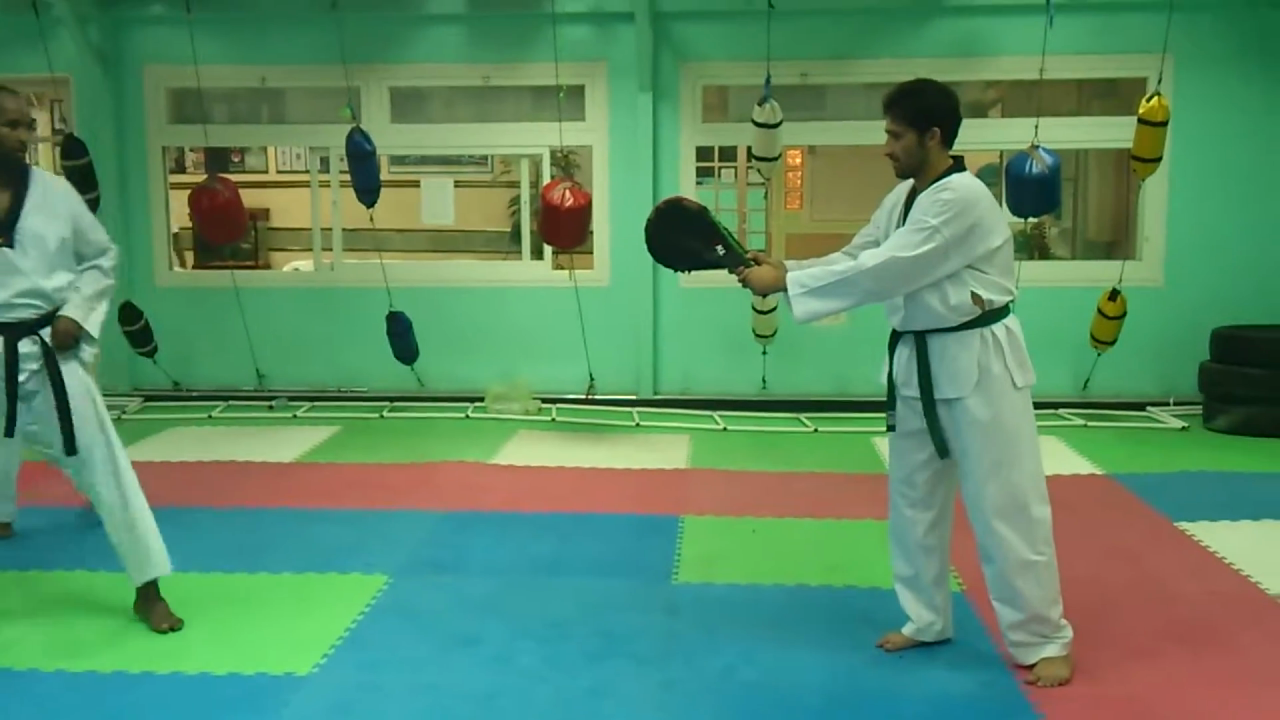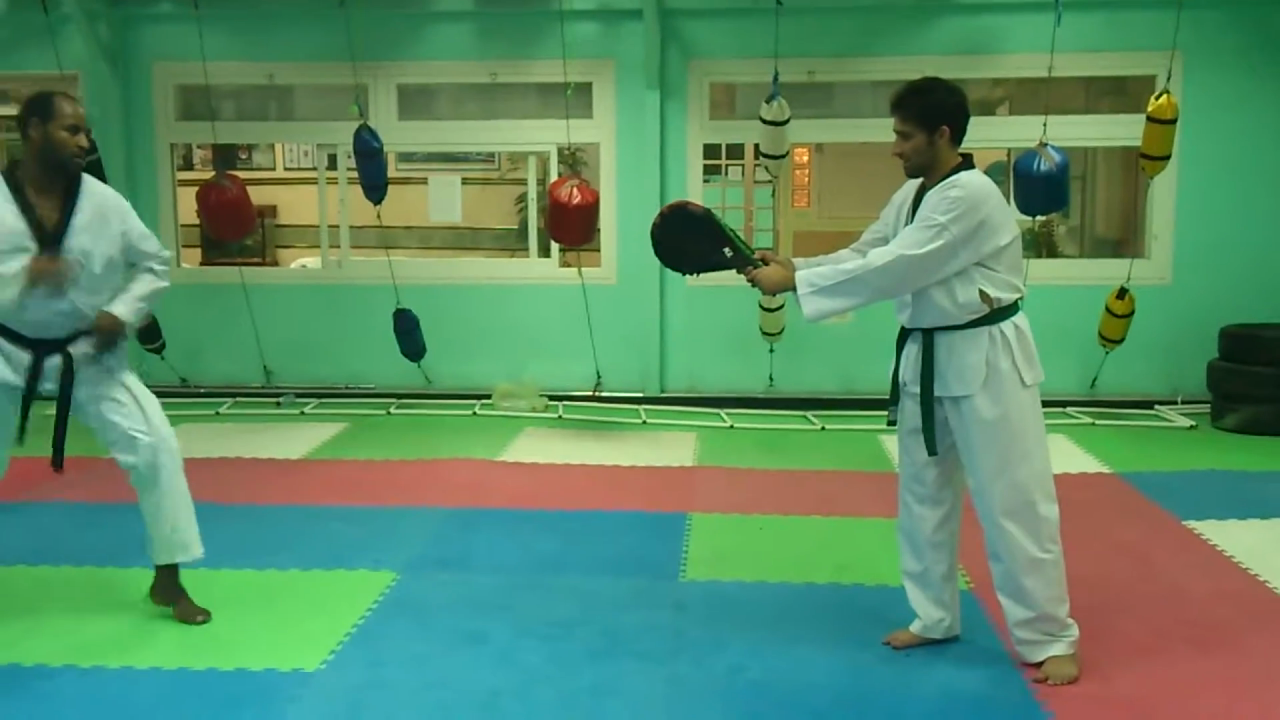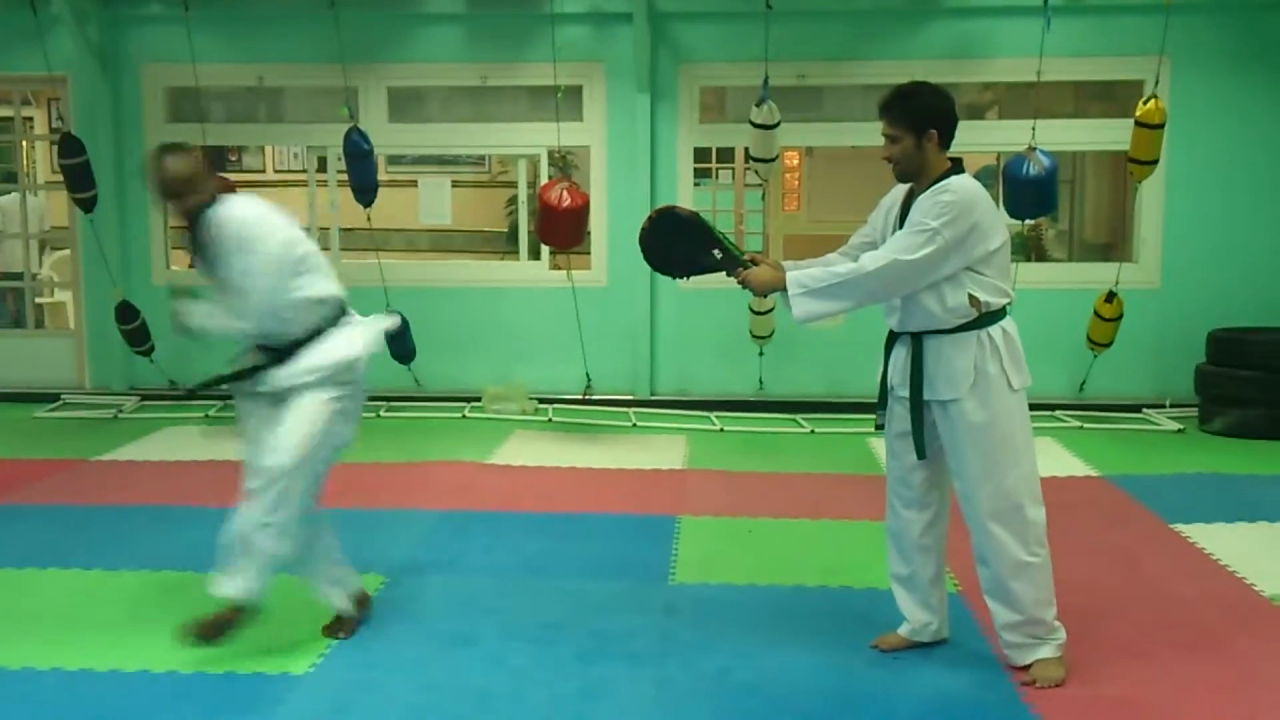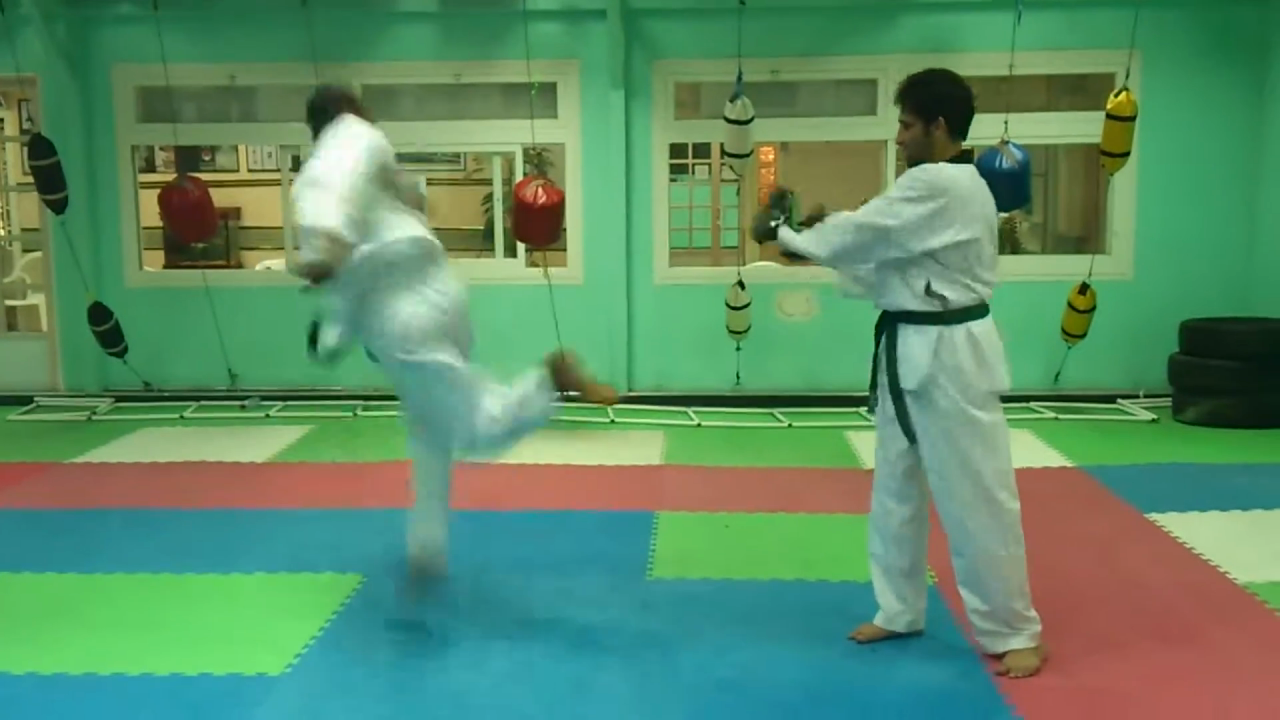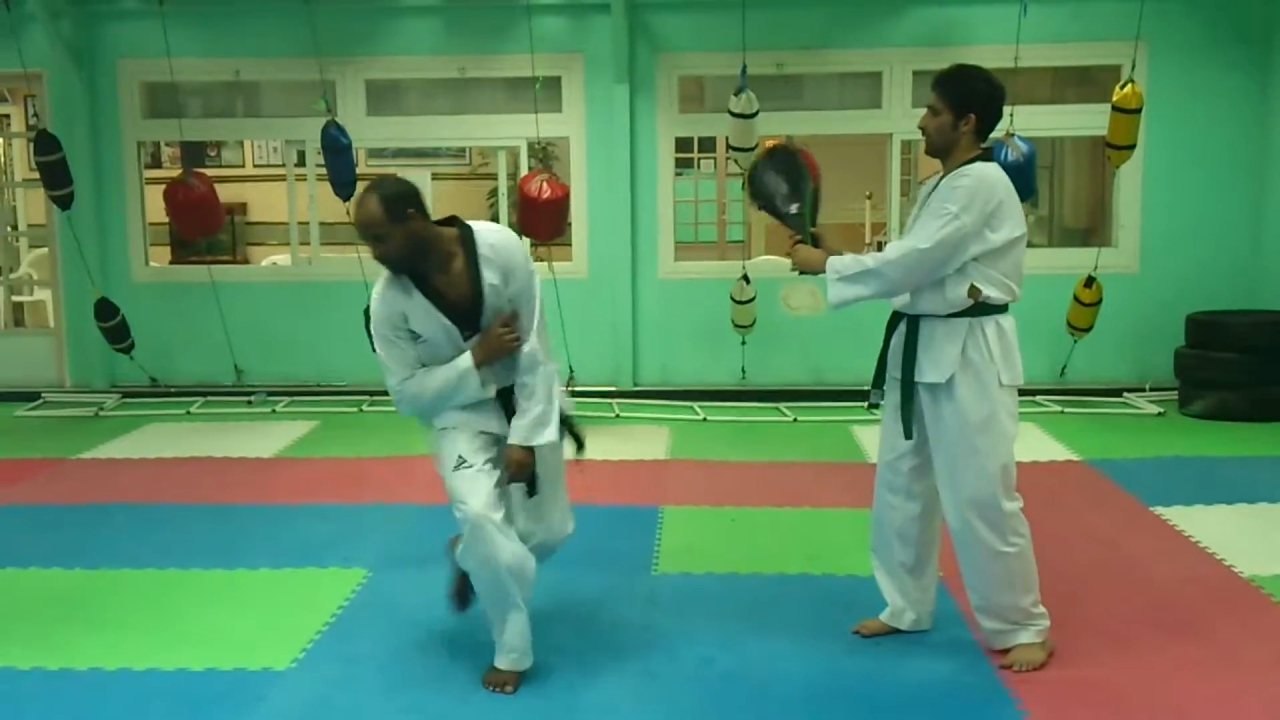
dt=0.7s
person 1, frame 1
left shoulder: (963, 199)
right shoulder: (904, 197)
left elbow: (885, 271)
right elbow: (855, 258)
left wrist: (786, 283)
right wrist: (785, 267)
left hip: (977, 363)
right hip: (918, 361)
left knee: (1003, 504)
right knee: (914, 497)
left ankle: (1043, 640)
right ankle: (926, 620)
person 1, frame 2
left shoulder: (972, 196)
right shoulder: (912, 196)
left elbow: (893, 269)
right elbow: (863, 255)
left wrist: (795, 283)
right wrist: (792, 265)
left hip: (985, 361)
right hip: (927, 359)
left knee: (1012, 502)
right knee: (924, 494)
left ankle: (1050, 638)
right ankle: (934, 618)
person 1, frame 3
left shoulder: (961, 200)
right shoulder: (901, 200)
left elbow: (883, 273)
right elbow: (852, 259)
left wrist: (784, 283)
right wrist: (781, 268)
left hip: (974, 365)
right hip: (915, 362)
left knee: (1000, 505)
right knee: (911, 498)
left ankle: (1037, 640)
right ankle: (922, 620)
person 1, frame 4
left shoulder: (934, 186)
right shoulder: (957, 184)
left elbow: (856, 233)
left wrist: (788, 235)
right wrist: (844, 253)
left hip: (951, 357)
right hip: (916, 354)
left knee: (976, 498)
right knee: (897, 488)
left ankle: (1016, 632)
right ankle: (901, 611)
person 1, frame 5
left shoulder: (980, 185)
right shoulder: (946, 184)
left elbow: (911, 263)
right elbow: (913, 265)
left wrist: (827, 265)
right wrist: (836, 258)
left hip: (968, 356)
right hip: (919, 350)
left knee: (980, 497)
right knee: (901, 484)
left ankle: (1023, 627)
right ankle: (906, 608)
person 2, frame 1
left shoulder: (55, 194)
left elbow: (100, 258)
left wrist: (76, 314)
left hip: (48, 348)
left knee: (100, 458)
left ankle: (147, 589)
person 2, frame 2
left shoulder: (104, 203)
left elbow: (153, 262)
left wrist: (121, 312)
left hip: (86, 354)
left knee: (154, 447)
left ankle: (167, 579)
person 2, frame 3
left shoulder: (239, 220)
right shoulder: (217, 229)
left elbow: (261, 308)
left wrist: (195, 317)
left hip: (333, 360)
right hip: (285, 370)
left knee: (278, 477)
right knee: (281, 493)
left ankle: (236, 595)
right ankle: (347, 597)
person 2, frame 4
left shoulder: (313, 175)
right shoulder: (355, 138)
left hip: (385, 320)
right hip: (418, 298)
left knee: (456, 430)
left ankle: (427, 552)
person 2, frame 5
left shoulder: (500, 247)
right shoulder: (389, 300)
left elbow: (533, 348)
right elbow: (407, 393)
left wrist: (526, 437)
right wrist: (476, 360)
left hip: (524, 394)
right hip: (456, 408)
left knee: (546, 528)
right knee: (481, 519)
left ankle: (470, 554)
right ankle: (513, 651)
